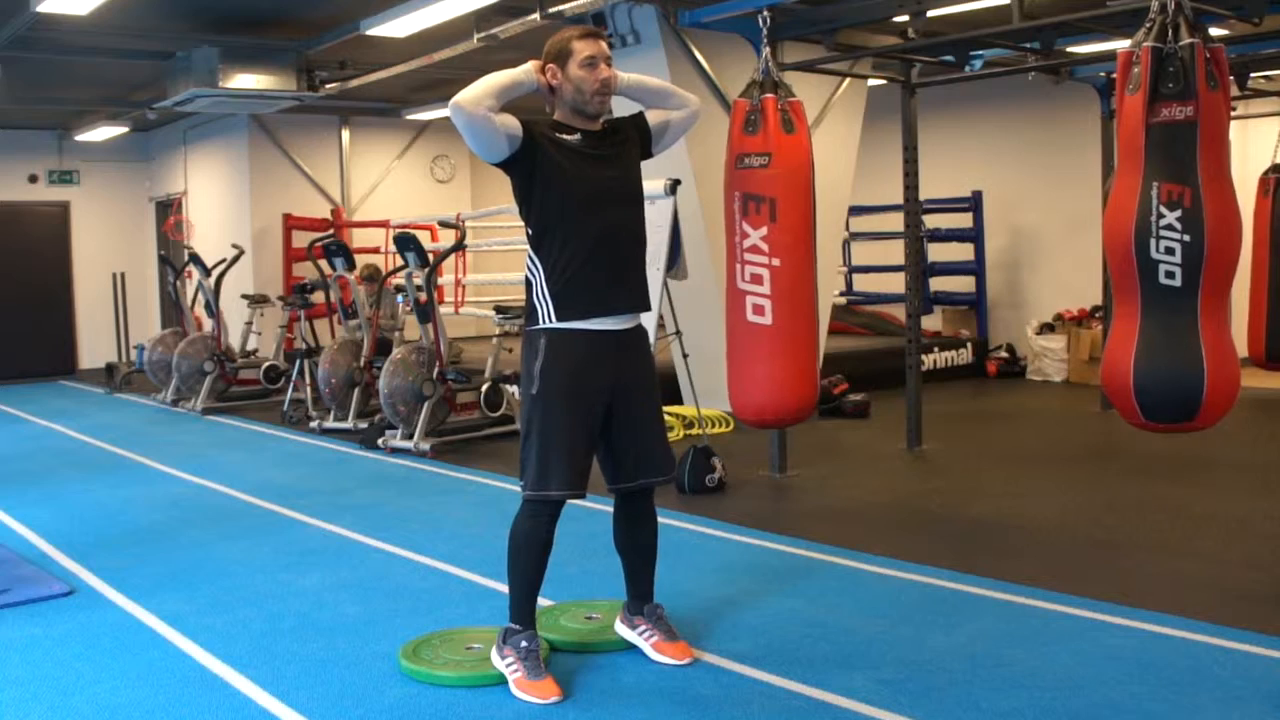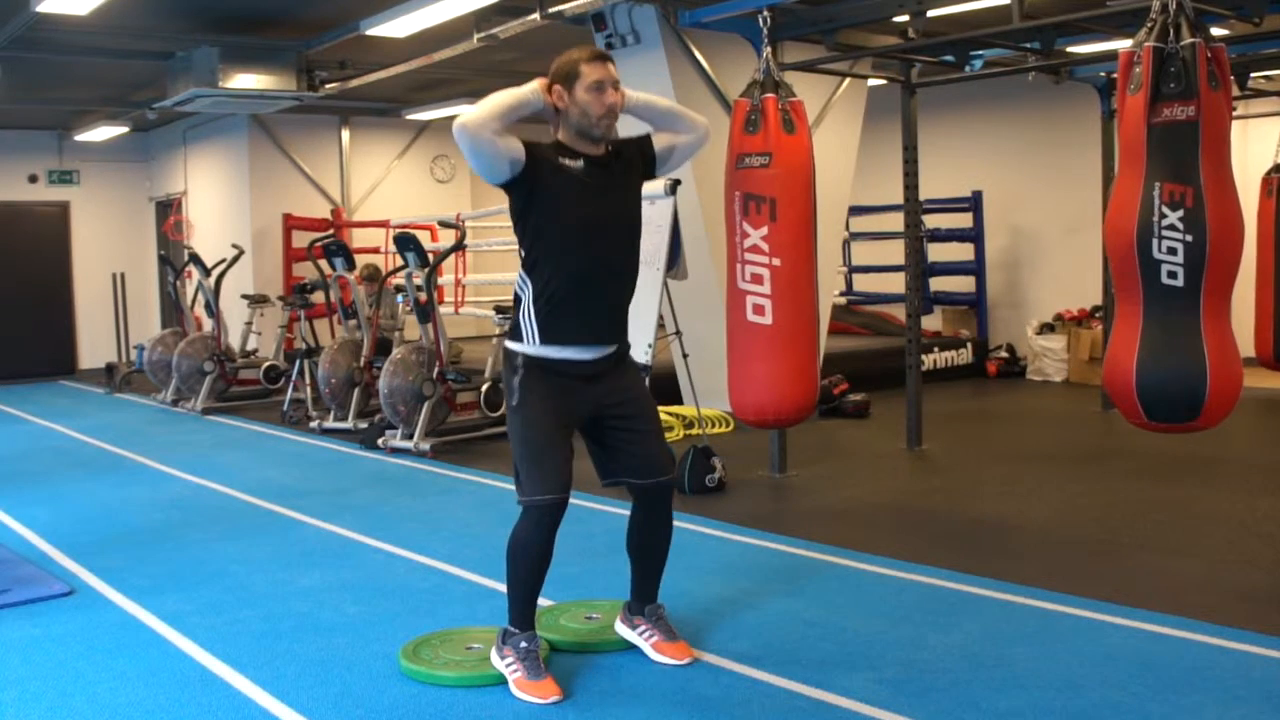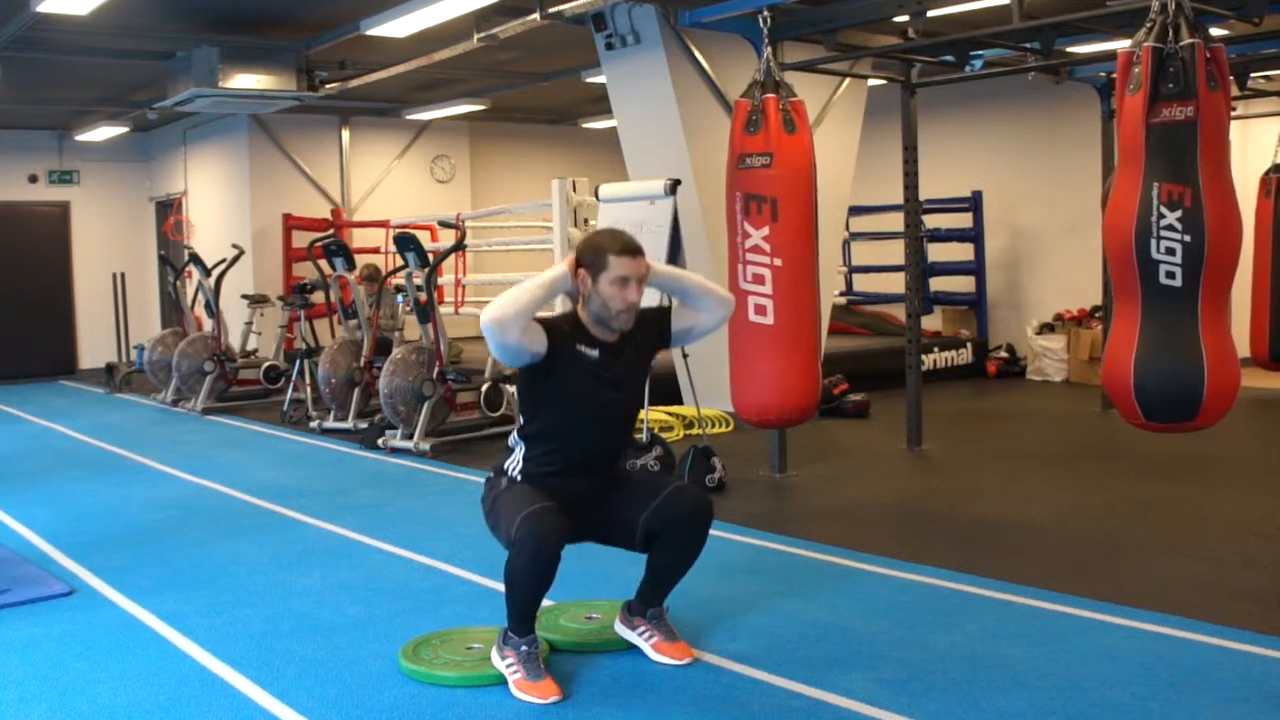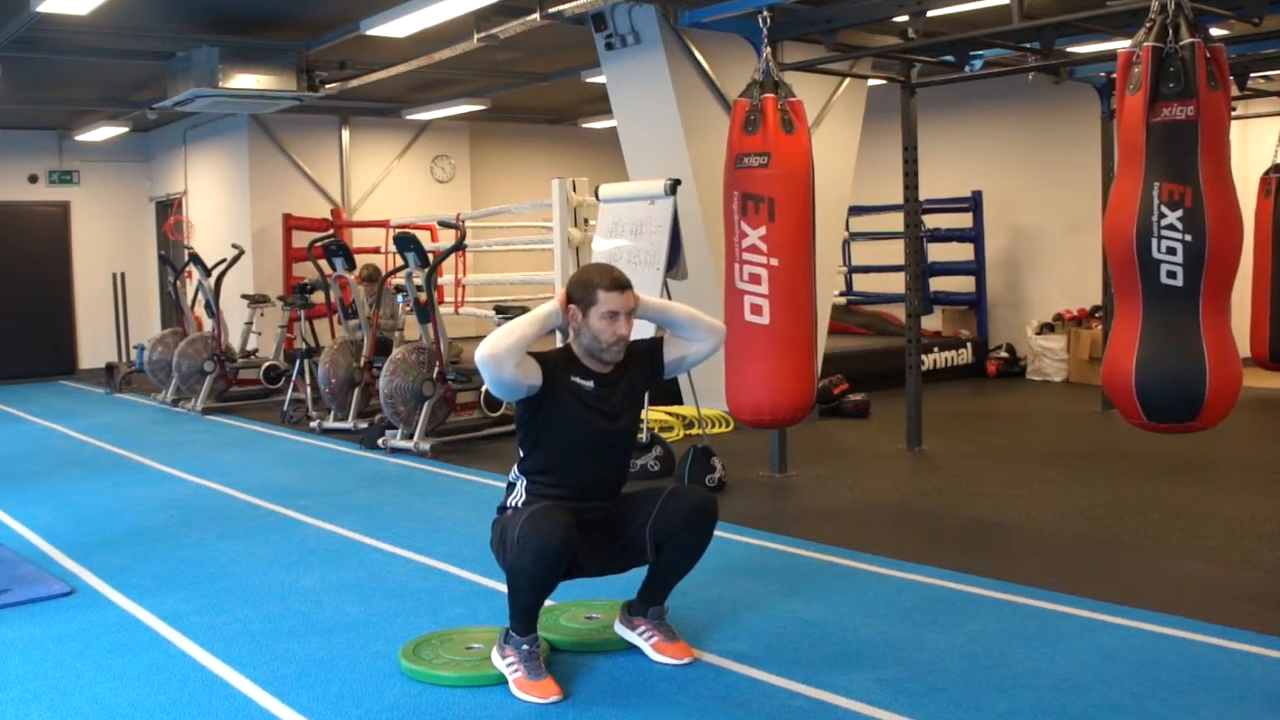
dt=1s
person 1, frame 1
left shoulder: (626, 136)
right shoulder: (532, 143)
left elbow: (688, 105)
right elbow: (466, 108)
left wrist: (622, 82)
right wrist: (526, 75)
left hip: (627, 338)
right hip: (563, 342)
left knee: (639, 482)
right knee: (546, 493)
left ankle: (640, 611)
right ankle: (516, 638)
person 1, frame 2
left shoulder: (628, 159)
right shoulder: (533, 165)
left elbow: (697, 129)
right elbow: (469, 129)
left wrist: (630, 100)
right wrist: (531, 93)
left hip: (611, 363)
right hip: (544, 365)
left knee: (655, 483)
right knee: (545, 500)
left ankle: (641, 611)
right ankle: (516, 639)
person 1, frame 3
left shoulder: (644, 330)
right shoulder: (551, 340)
left elbow: (719, 305)
right elbow: (496, 323)
left wrist: (655, 271)
right wrist: (558, 275)
left hip: (603, 487)
right hip: (526, 487)
left knee: (690, 508)
right knee: (541, 532)
left ankle: (642, 614)
right ankle: (516, 642)
person 1, frame 4
left shoulder: (638, 361)
right shoulder: (546, 373)
left elbow: (711, 335)
right elbow: (490, 358)
left wrist: (644, 305)
right wrist: (549, 311)
left hip: (608, 522)
right hip: (533, 524)
left knee: (695, 508)
right knee: (548, 532)
left ankle: (643, 614)
right ankle: (517, 642)
